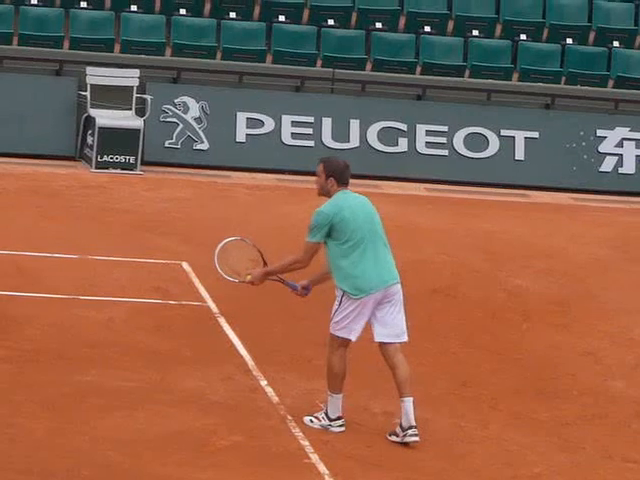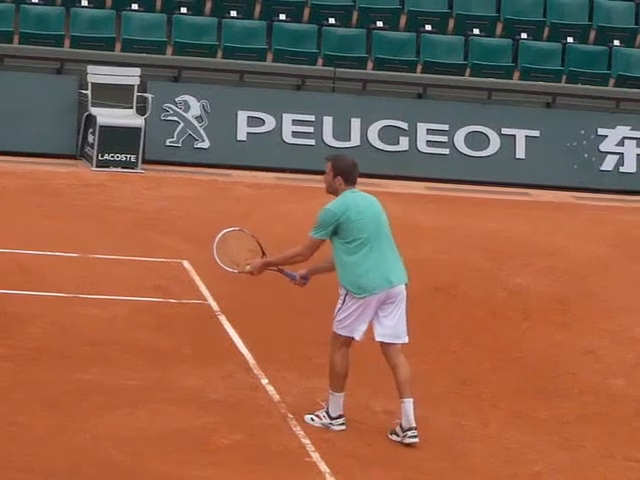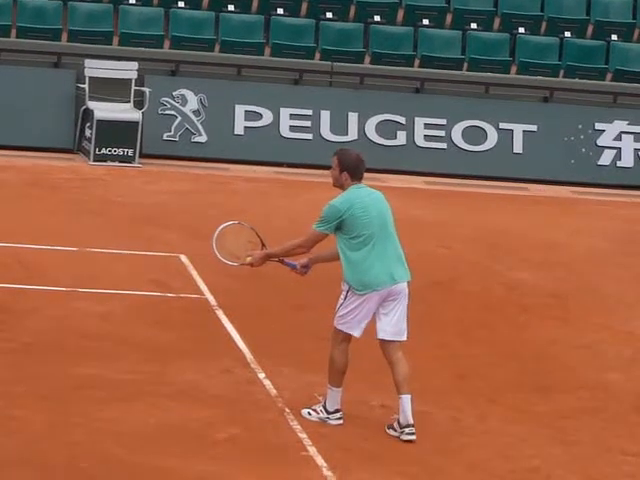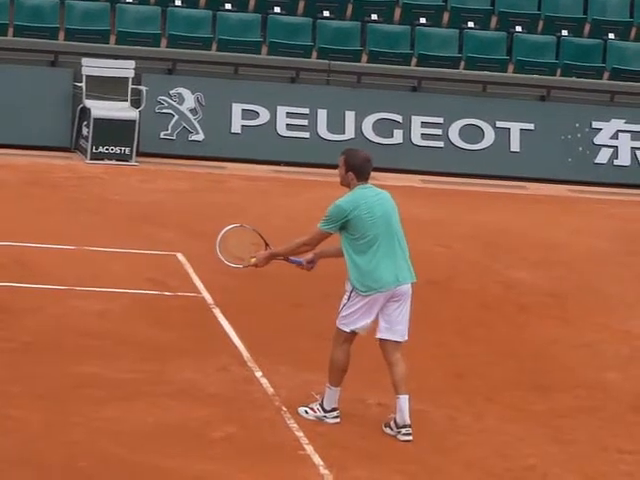
dt=0.5s
person 1, frame 1
left shoulder: (326, 212)
right shoulder: (363, 202)
left elbow: (302, 260)
left wrist: (265, 273)
right wrist: (312, 282)
left hip: (358, 289)
right hip: (389, 283)
left knee: (337, 346)
right knee: (393, 350)
left ankle: (333, 416)
right ankle: (408, 424)
person 1, frame 2
left shoulder: (334, 210)
right shoulder: (371, 201)
left elbow: (303, 253)
left wrist: (264, 263)
right wrist: (311, 272)
left hip: (363, 288)
right hip: (394, 283)
left knee: (340, 344)
right knee: (394, 351)
left ankle: (334, 413)
right ankle: (408, 424)
person 1, frame 3
left shoulder: (339, 206)
right shoulder: (377, 197)
left elbow: (304, 244)
left wrist: (266, 255)
right wrist: (312, 261)
left hip: (365, 284)
right hip: (397, 280)
left knee: (340, 340)
right knee: (393, 349)
left ankle: (331, 409)
right ankle: (405, 421)
person 1, frame 4
left shoulder: (345, 205)
right shoulder: (385, 197)
left elbow: (308, 242)
left wrist: (271, 254)
right wrist: (318, 256)
left hip: (369, 285)
right hip: (401, 282)
left knee: (342, 340)
right knee: (392, 349)
left ankle: (329, 407)
right ankle: (403, 421)
